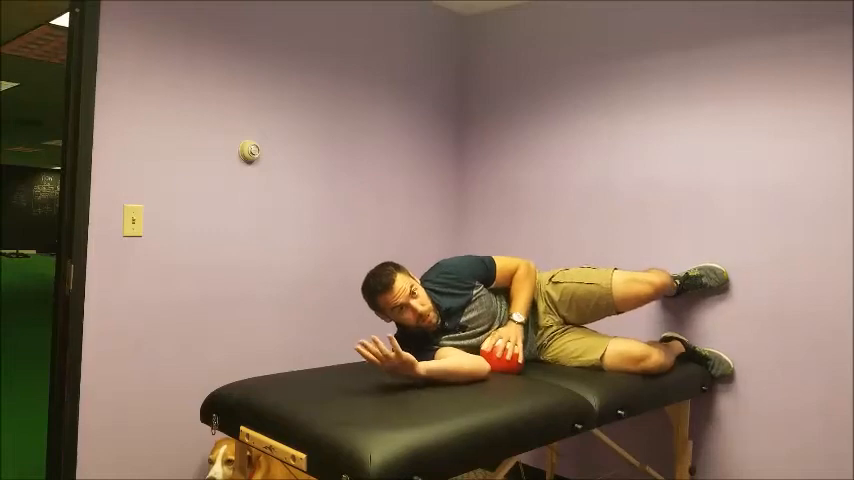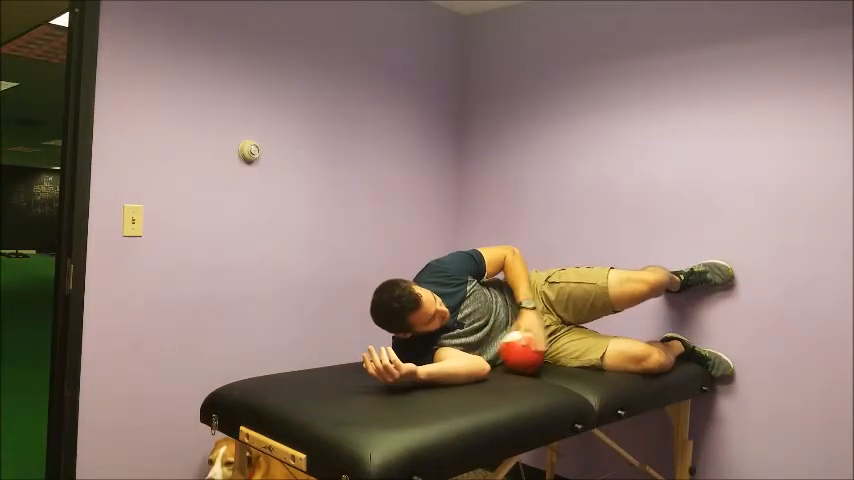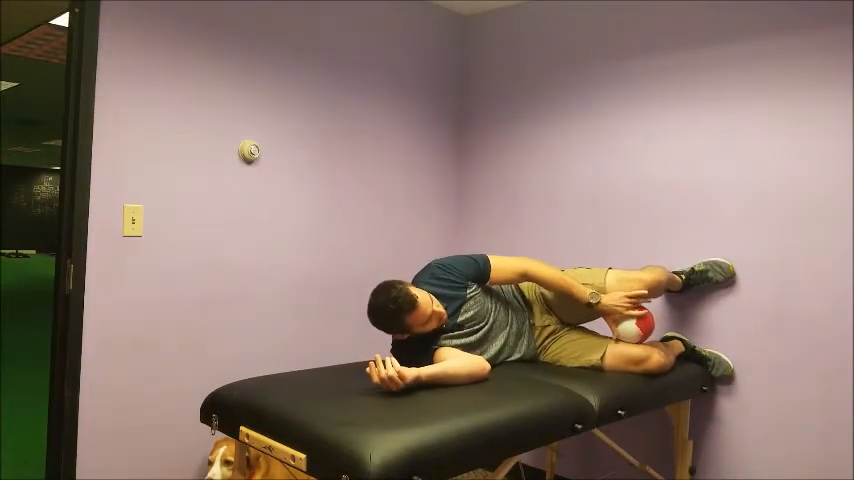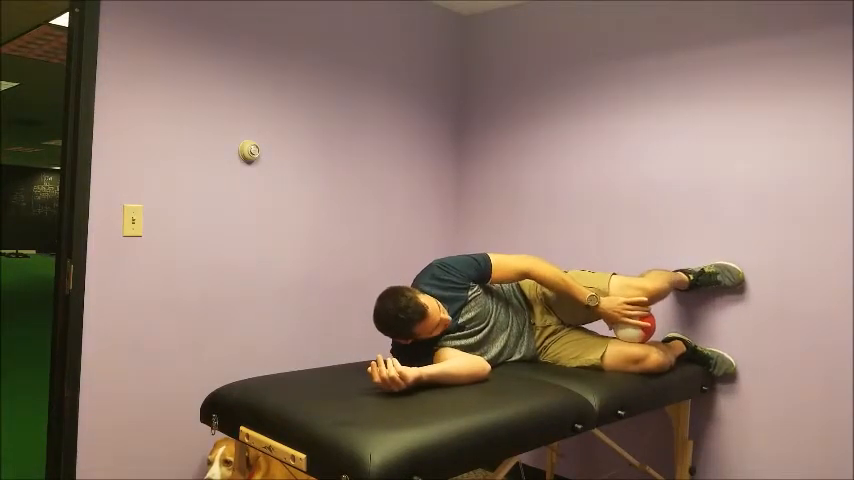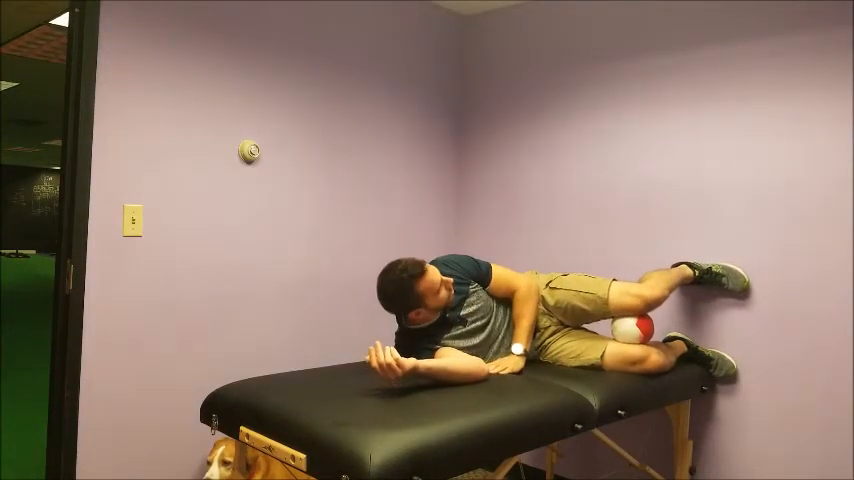
dt=1s
person 1, frame 1
left shoulder: (447, 273)
right shoulder: (415, 345)
left elbow: (524, 269)
right elbow: (480, 366)
left wrist: (514, 322)
right wrist: (413, 370)
left hip: (543, 296)
right hip: (542, 342)
left knee: (650, 285)
right knee: (651, 360)
left ankle: (677, 283)
right ankle: (677, 346)
person 1, frame 2
left shoulder: (440, 272)
right shoulder: (416, 347)
left elbow: (508, 254)
right elbow: (478, 366)
left wrist: (528, 310)
right wrist: (411, 374)
left hip: (540, 294)
right hip: (543, 343)
left knee: (649, 281)
right knee: (653, 360)
left ankle: (678, 281)
right ankle: (678, 347)
person 1, frame 3
left shoulder: (440, 273)
right shoulder: (416, 348)
left elbow: (525, 268)
right elbow: (479, 367)
left wrist: (597, 301)
right wrist: (410, 377)
left hip: (540, 298)
right hip: (540, 343)
left knee: (647, 282)
right knee: (652, 360)
left ankle: (679, 279)
right ankle: (678, 346)
person 1, frame 4
left shoulder: (440, 275)
right shoulder: (417, 349)
left elbow: (526, 265)
right elbow: (479, 368)
left wrist: (596, 302)
right wrist: (411, 376)
left hip: (537, 298)
right hip: (540, 342)
left knee: (647, 289)
right knee: (650, 359)
left ankle: (685, 278)
right ankle: (679, 347)
person 1, frame 5
left shoulder: (450, 267)
right shoulder: (418, 343)
left elbow: (524, 286)
right elbow: (478, 368)
left wrist: (516, 351)
right wrist: (410, 367)
left hip: (541, 297)
right hip: (542, 344)
left knee: (645, 297)
right knee: (650, 360)
left ankle: (688, 271)
right ankle: (681, 347)
